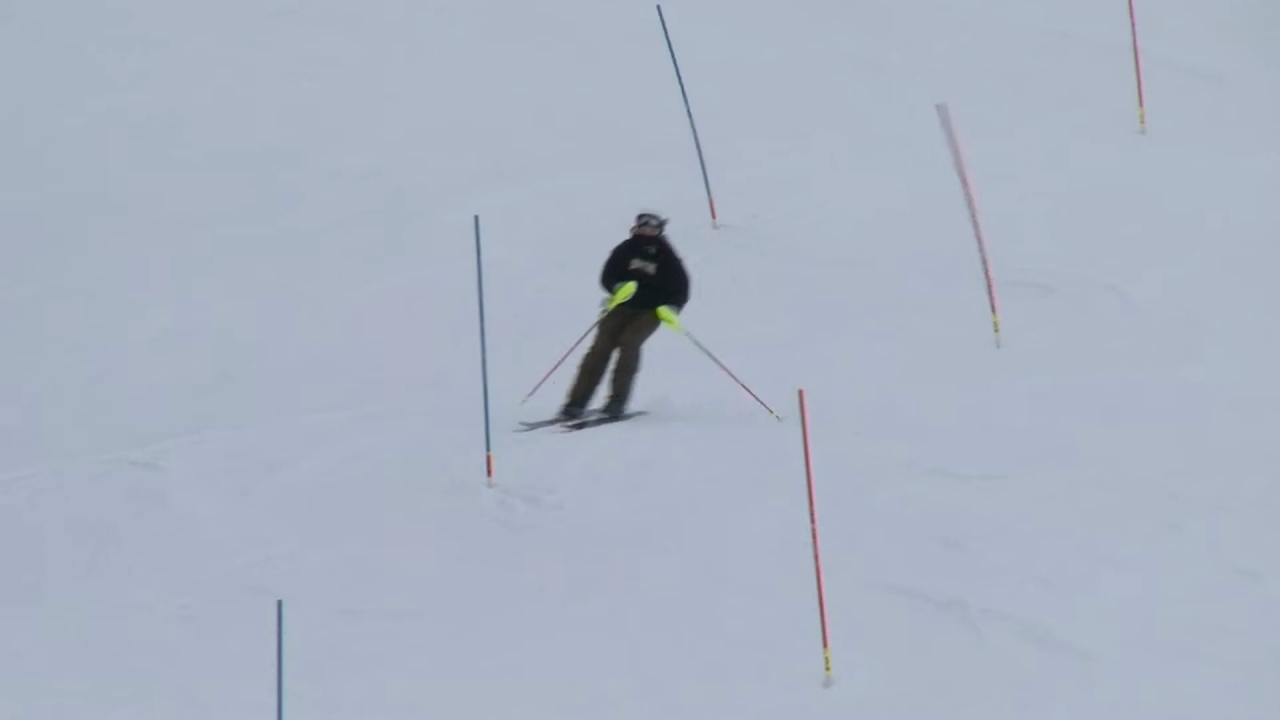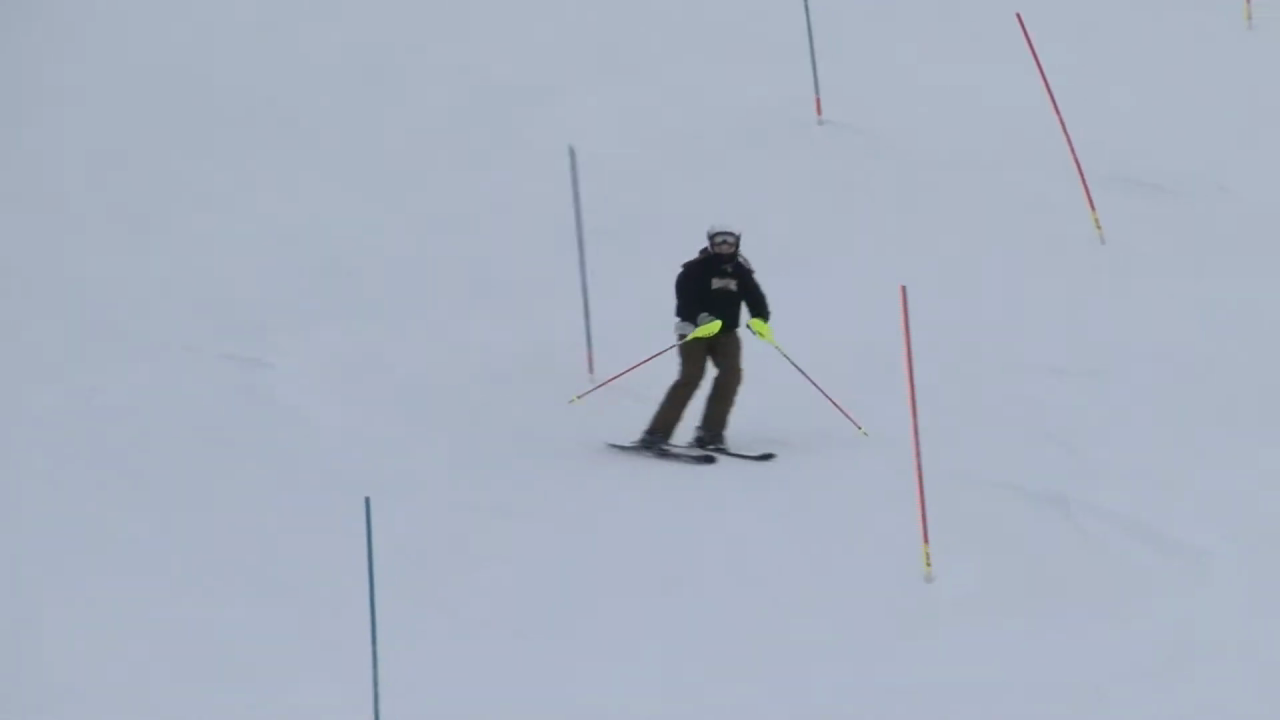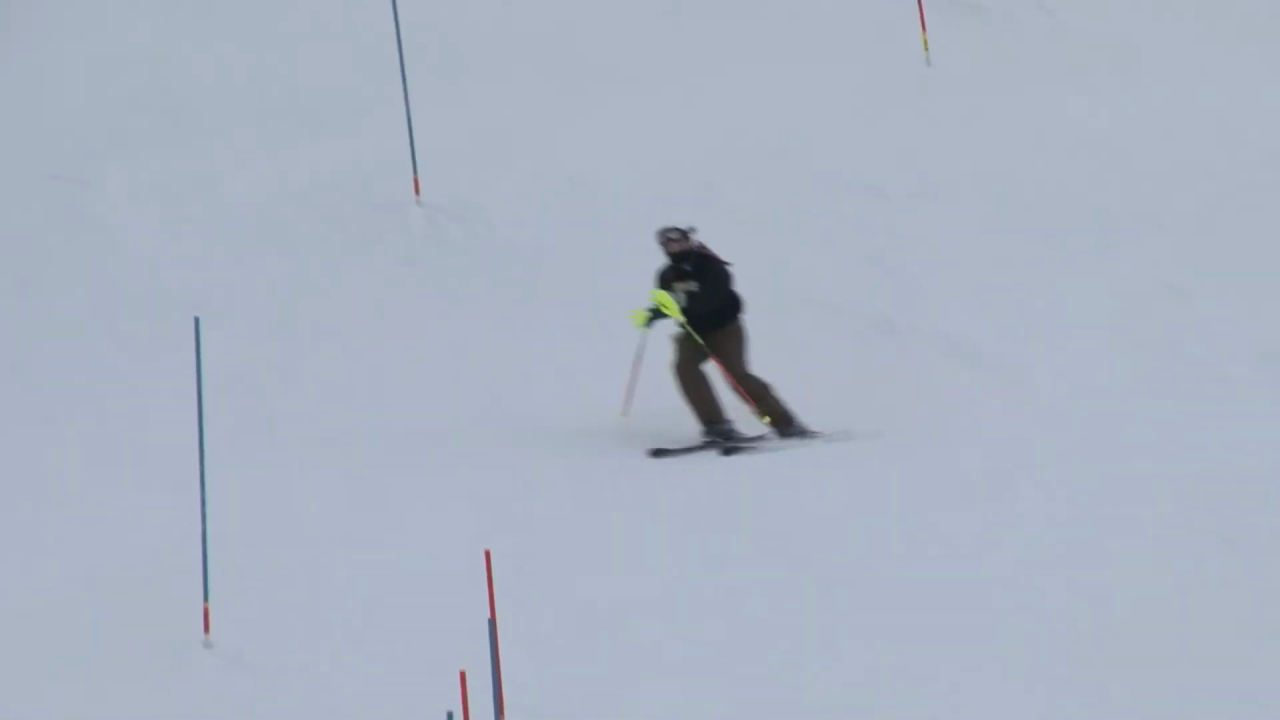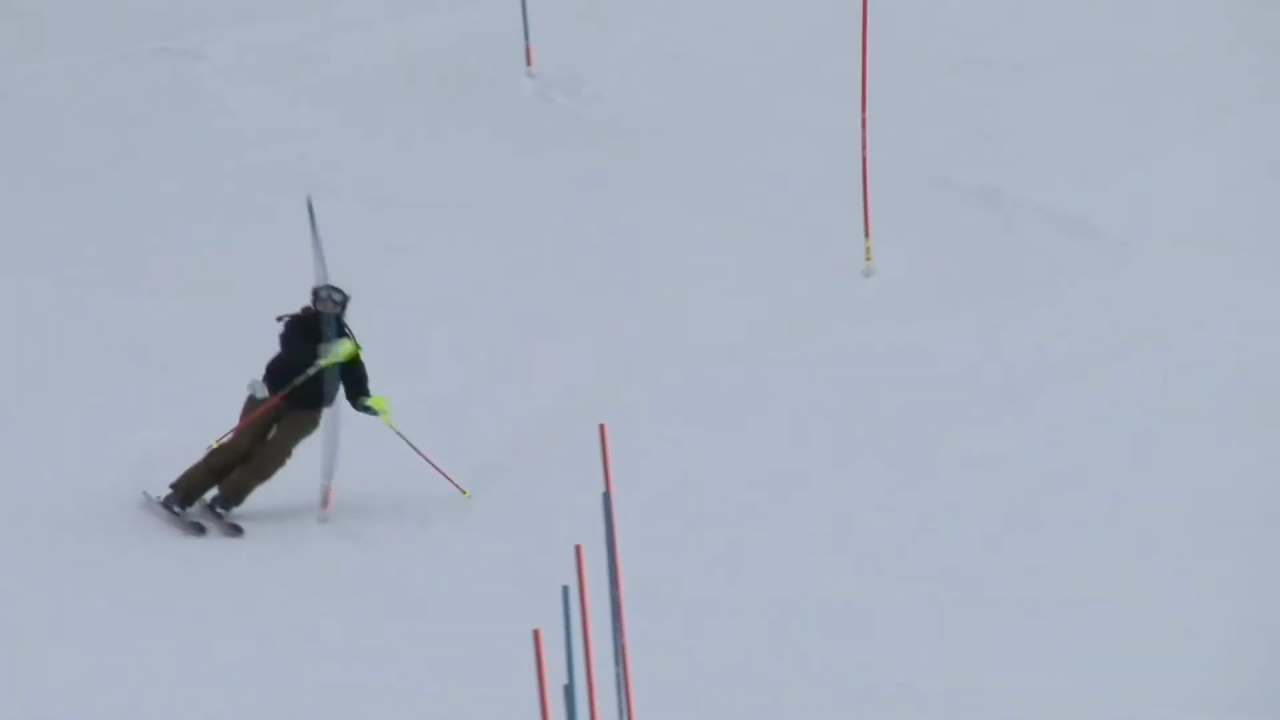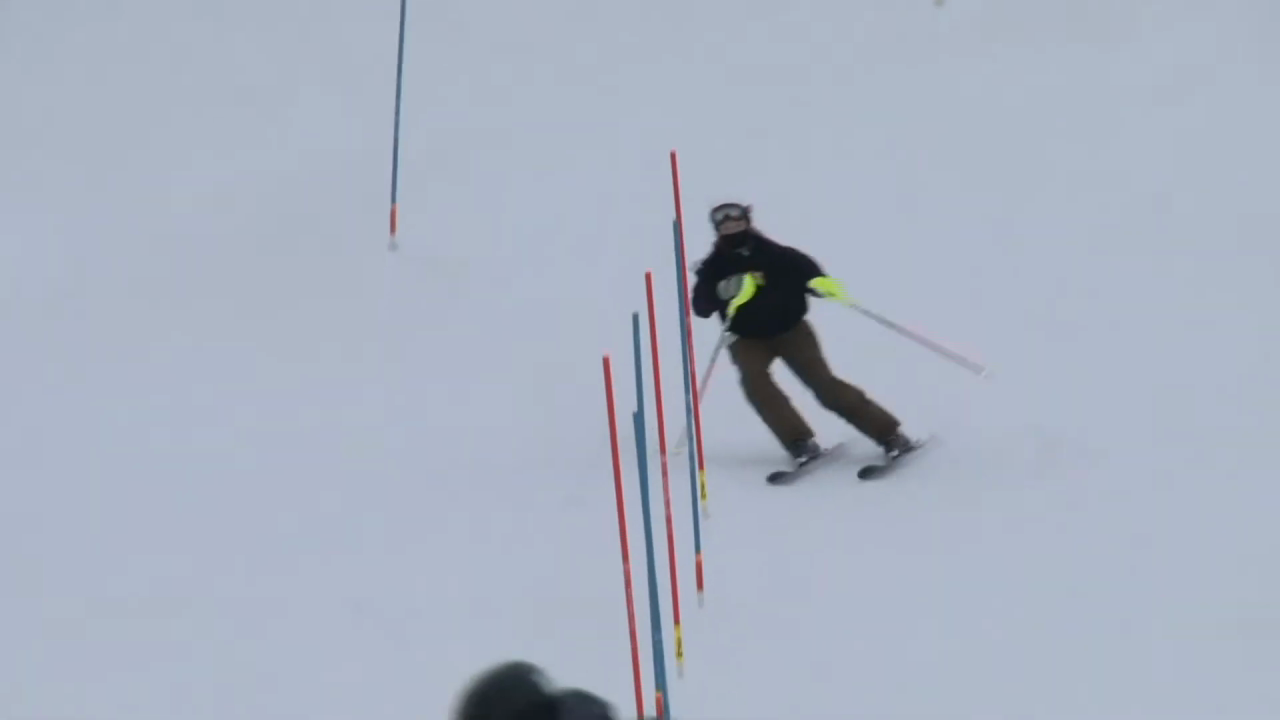
dt=1s
person 1, frame 1
left shoulder: (667, 258)
right shoulder: (626, 249)
left elbow: (680, 288)
right elbow: (608, 276)
left wrist: (671, 308)
right wrist: (617, 287)
left hip: (649, 311)
right hip: (622, 306)
left knee: (628, 343)
right knee: (601, 348)
left ankle: (616, 402)
right ankle: (576, 405)
person 1, frame 2
left shoulder: (741, 272)
right shoulder: (696, 269)
left elbow: (757, 302)
right elbow: (685, 297)
left wrist: (760, 321)
right wrist: (702, 318)
left hip: (726, 333)
right hip: (695, 329)
left knee: (731, 372)
right knee: (691, 376)
left ankle: (709, 433)
right ankle: (655, 434)
person 1, frame 3
left shoulder: (709, 266)
right shoulder: (668, 275)
left elbow: (712, 295)
left wrist: (681, 299)
right wrist: (649, 314)
left hip: (725, 327)
right hip: (694, 332)
left knee: (736, 373)
right knee: (685, 365)
left ankle: (786, 424)
right ankle: (718, 427)
person 1, frame 4
left shoulder: (343, 343)
right shoulder: (298, 325)
left elbow: (355, 380)
right elbow: (294, 351)
left wrist: (366, 401)
right wrist: (328, 353)
left hip: (306, 408)
right hip: (273, 394)
left knee: (279, 447)
right knee: (242, 444)
left ankle: (226, 499)
right ankle: (182, 494)
person 1, frame 5
left shoulder: (771, 252)
right shoulder: (713, 265)
left elbow: (804, 269)
right elbow: (701, 306)
left wrist: (821, 283)
right wrist: (724, 292)
left hip: (790, 329)
right hip: (749, 338)
left knee: (824, 383)
right knee: (754, 377)
left ankle: (889, 434)
right ankle: (800, 442)
